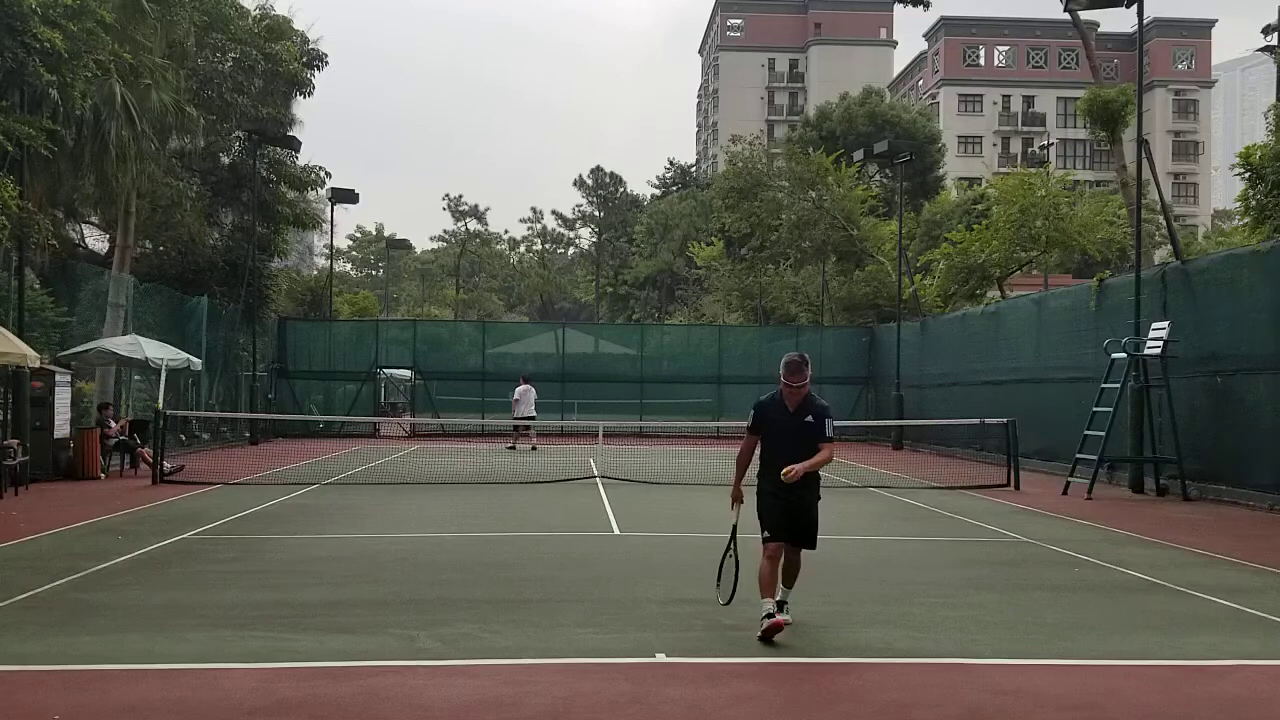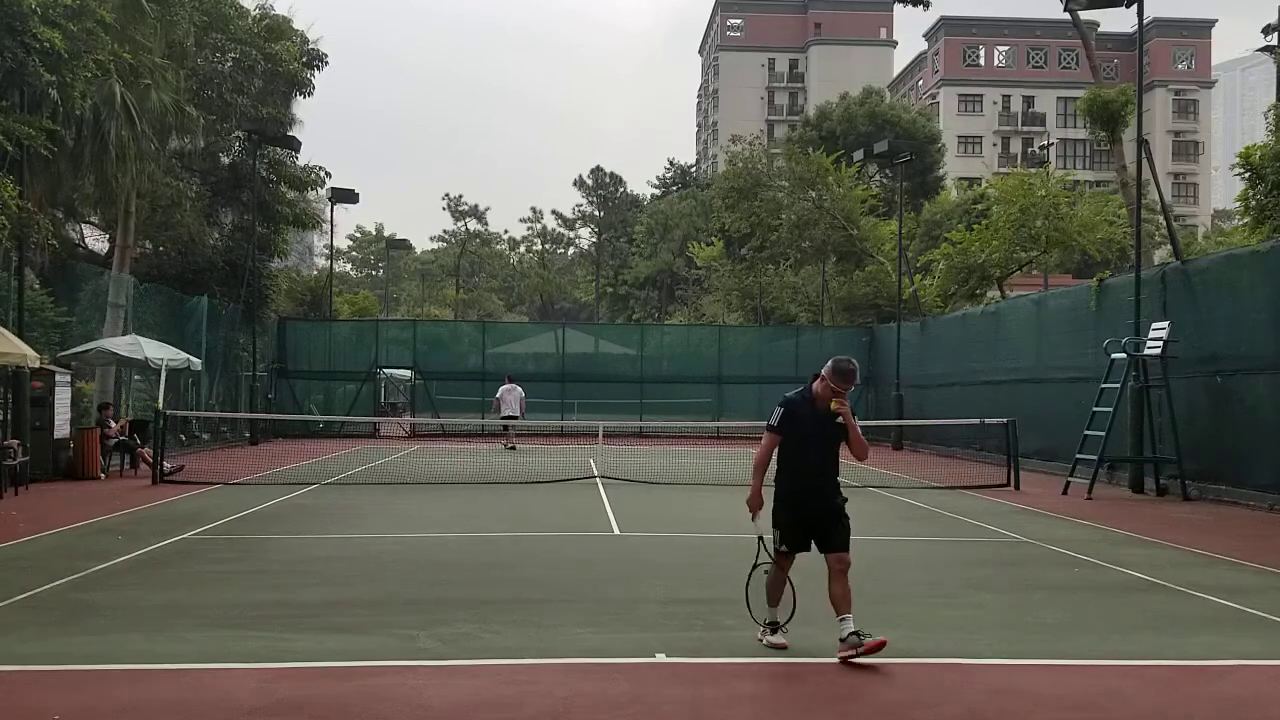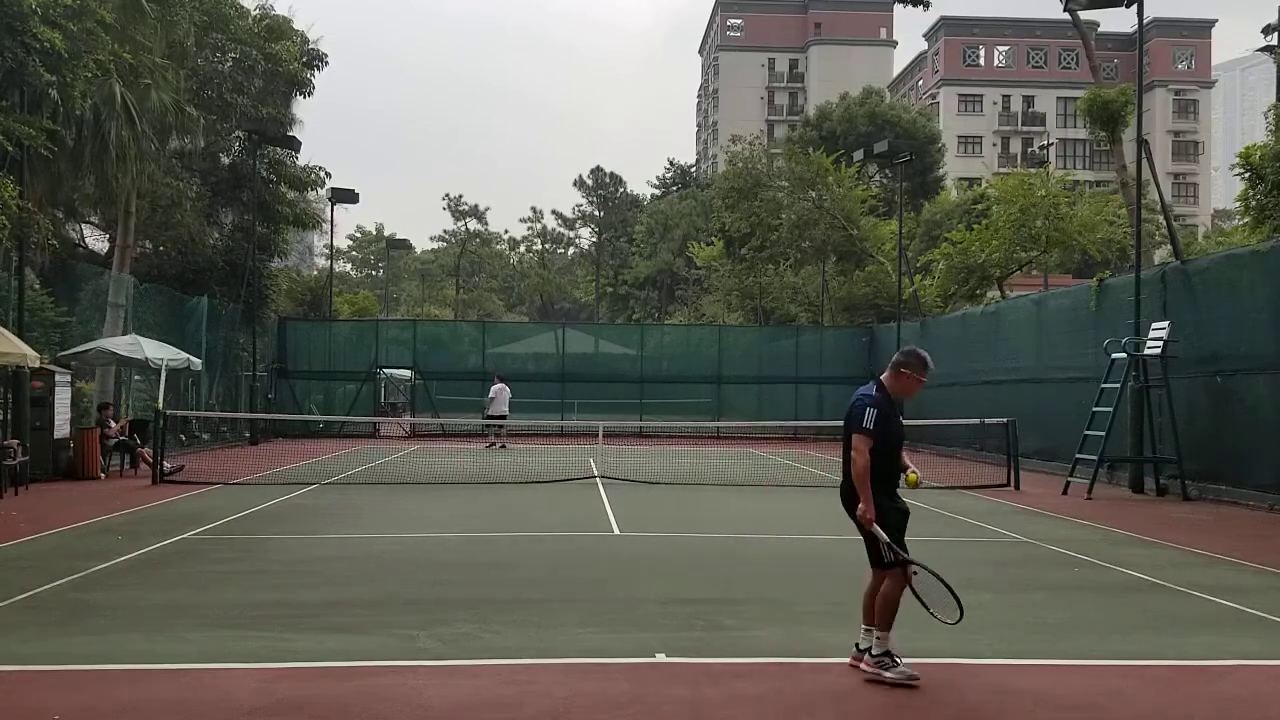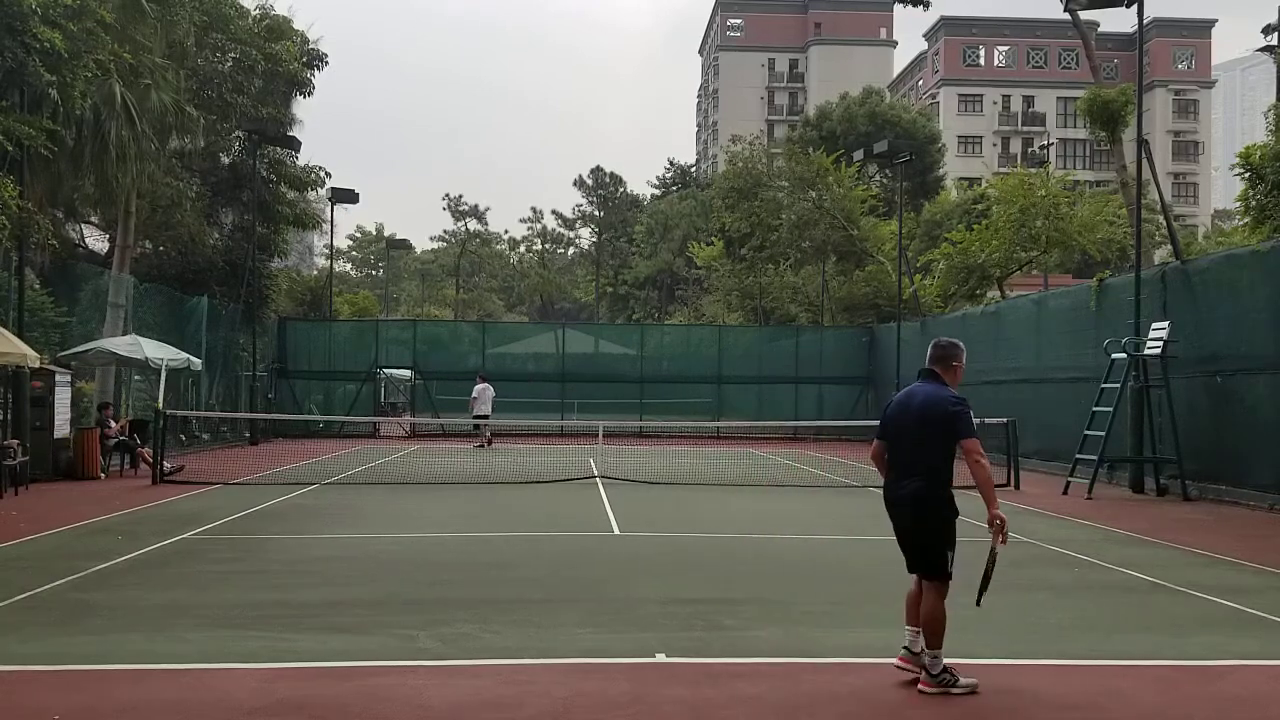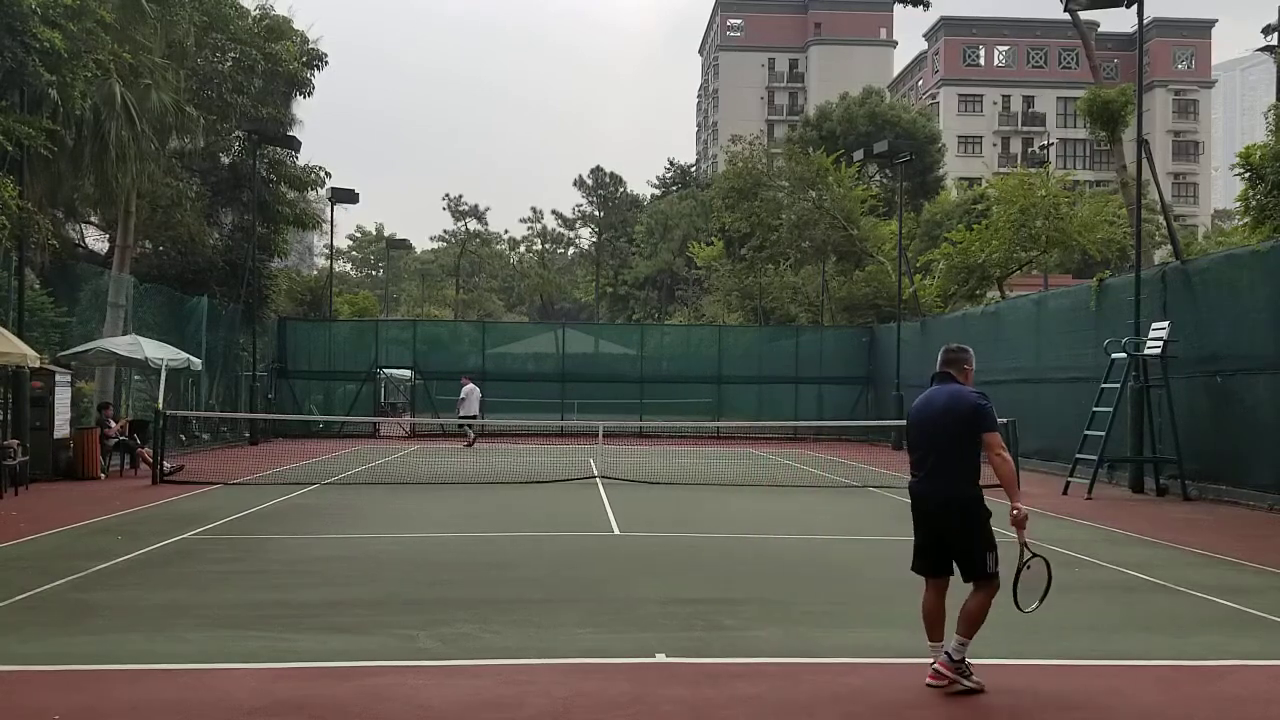
dt=0.5s
person 1, frame 1
left shoulder: (820, 410)
right shoulder: (764, 406)
left elbow: (827, 453)
right elbow: (748, 447)
left wrist: (802, 467)
right wrist: (737, 484)
left hip: (805, 493)
right hip: (771, 490)
left knee: (793, 551)
right knee: (772, 550)
left ankle: (782, 600)
right ankle: (768, 615)
person 1, frame 2
left shoulder: (843, 411)
right shoulder: (791, 403)
left elbow: (862, 454)
right elbow: (766, 446)
left wrist: (849, 420)
right wrist: (756, 489)
left hip: (828, 498)
right hip: (791, 498)
left knee: (840, 564)
right knee: (783, 561)
left ankle: (848, 637)
right ankle: (771, 624)
person 1, frame 3
left shoulder: (890, 403)
right shoulder: (869, 401)
right elbow: (859, 453)
left wrist: (907, 466)
right wrist: (865, 502)
left hip: (887, 497)
right hip: (871, 501)
left knee: (883, 573)
right knee: (897, 572)
left ankle: (865, 648)
right ankle: (878, 653)
person 1, frame 4
left shoulder: (898, 399)
right shoulder: (952, 403)
left elbow: (876, 453)
right elbow: (976, 458)
right wrist: (993, 508)
left hip: (897, 500)
right hip: (931, 502)
left knee: (922, 577)
right knee: (935, 586)
left ankle: (912, 650)
right ankle: (934, 672)
person 1, frame 5
left shoulder: (917, 405)
right shoulder: (973, 400)
right elbow: (997, 454)
right wrist: (1016, 501)
left hip: (923, 503)
right hip: (962, 504)
left knee: (935, 584)
right knee: (986, 583)
left ankle: (940, 663)
right ankle: (955, 657)
